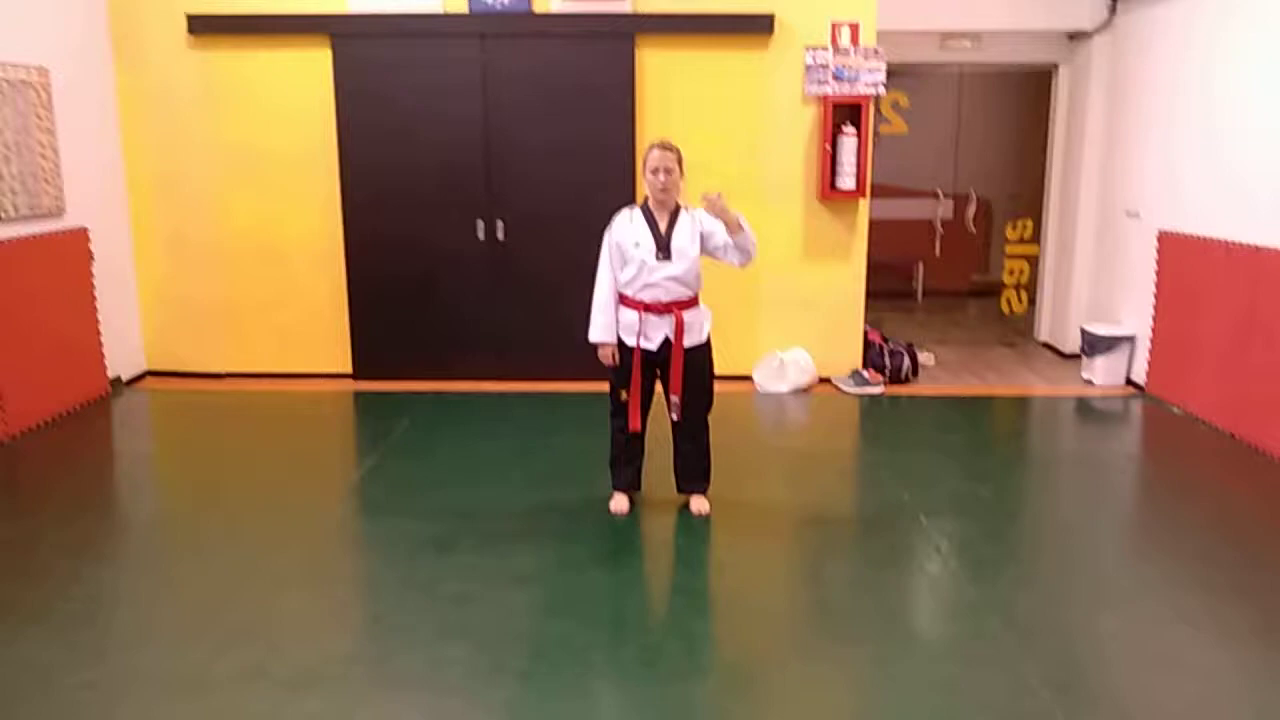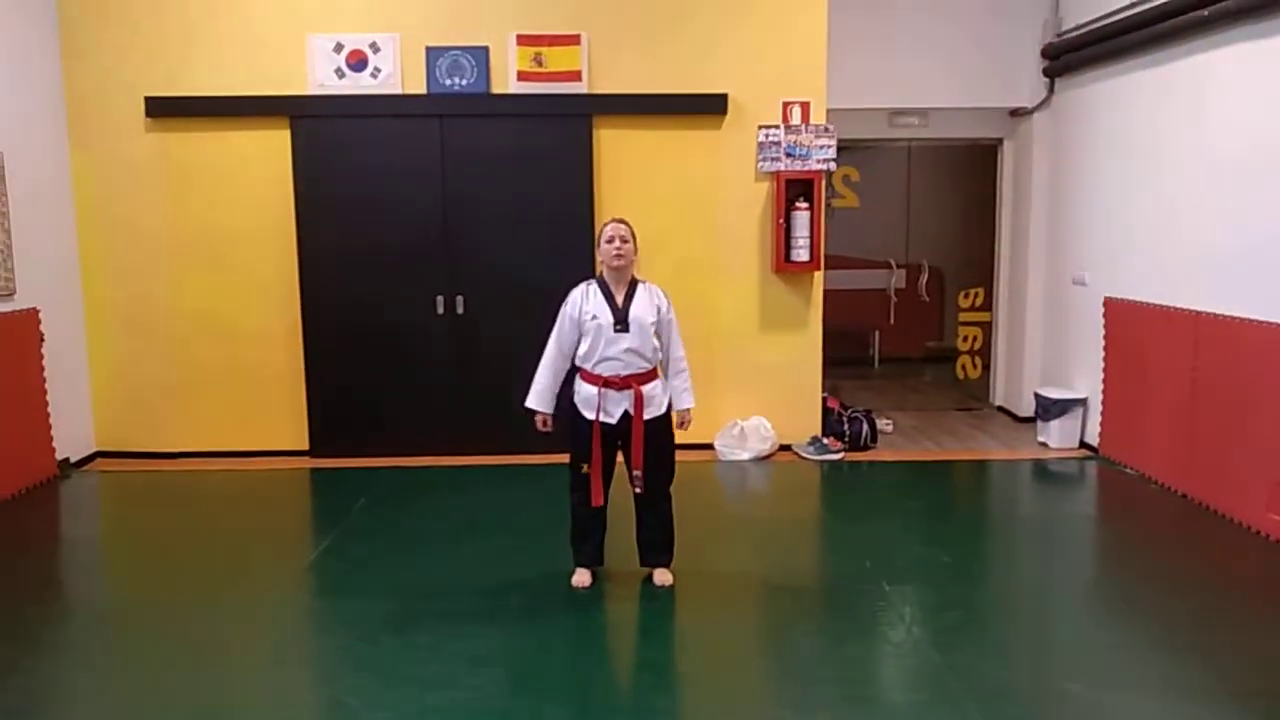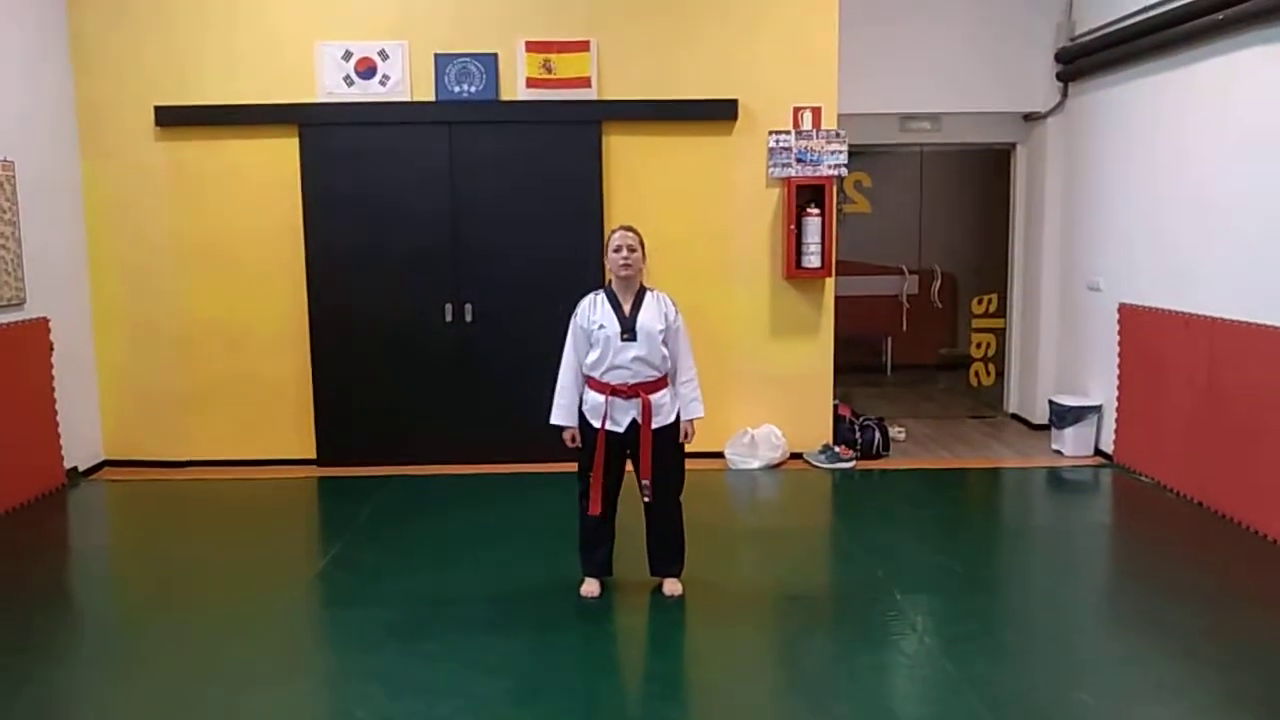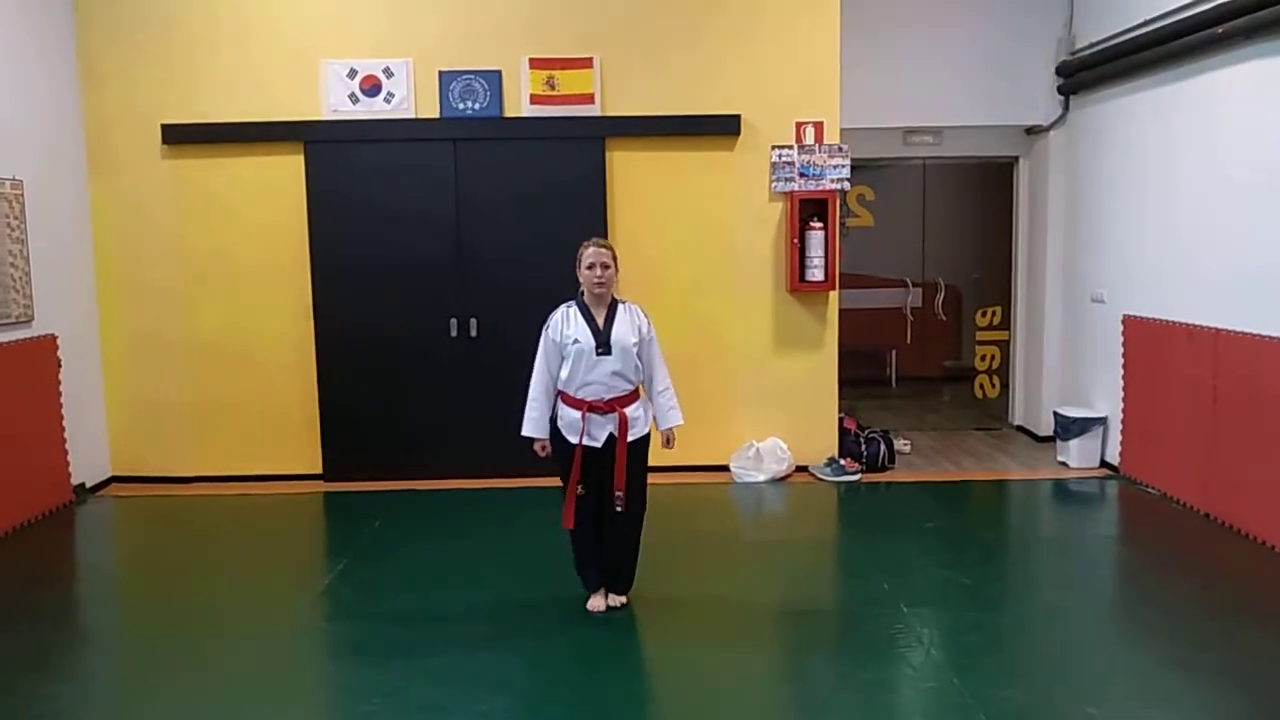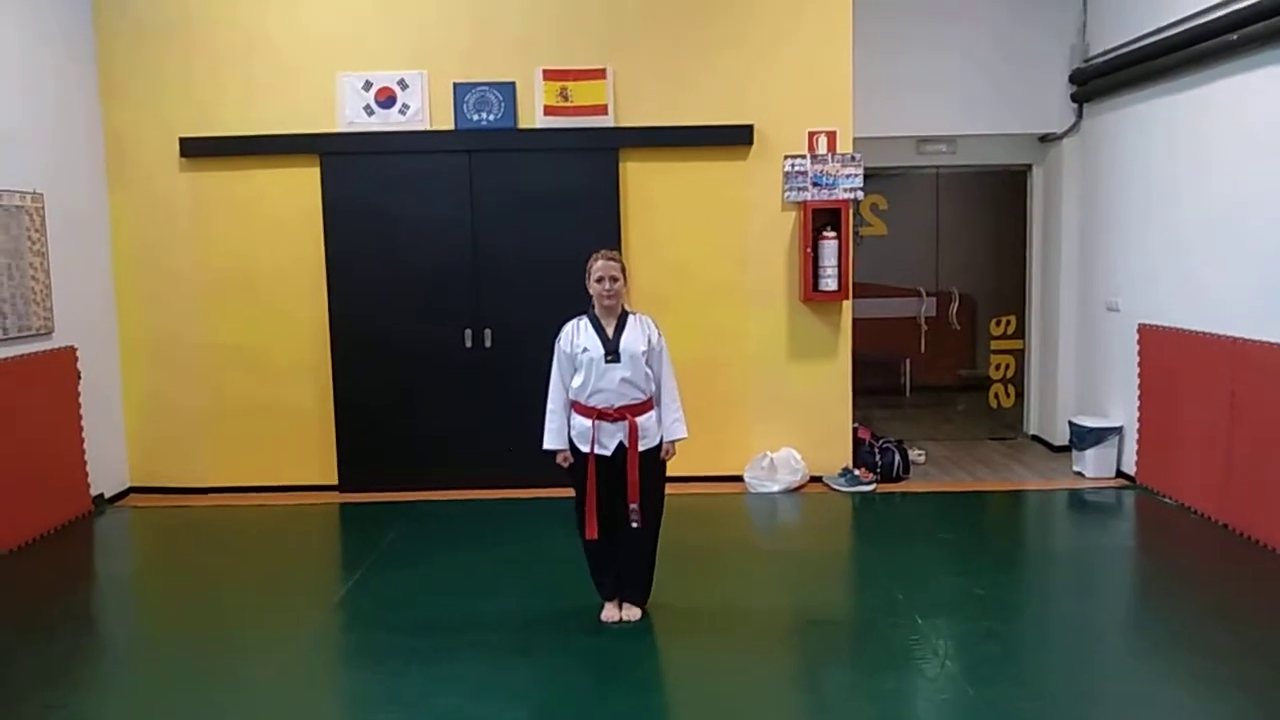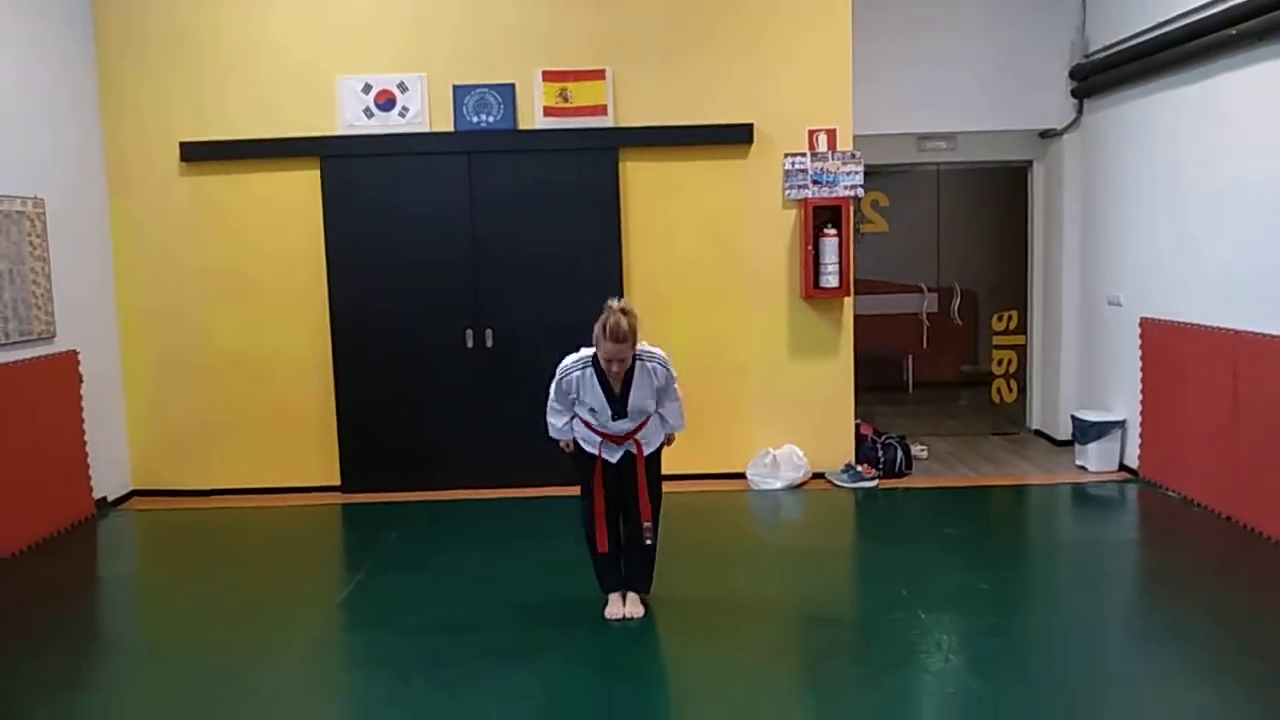
dt=0.7s
person 1, frame 1
left shoulder: (697, 221)
right shoulder: (623, 223)
left elbow: (742, 253)
right elbow: (607, 282)
left wrist: (728, 218)
right wrist: (604, 336)
left hip: (686, 330)
right hip: (635, 330)
left knee: (691, 414)
right knee: (628, 412)
left ankle: (695, 488)
right ankle: (623, 487)
person 1, frame 2
left shoulder: (654, 297)
right shoulder: (581, 297)
left elbow: (674, 353)
right elbow: (557, 352)
left wrist: (682, 401)
right wrist: (542, 402)
left hip: (646, 402)
right hip: (594, 402)
left knee: (653, 486)
right knee: (588, 486)
left ankle: (658, 561)
right ankle: (585, 562)
person 1, frame 3
left shoulder: (663, 306)
right shoulder: (589, 307)
left elbow: (682, 363)
right elbow: (572, 366)
left wrist: (688, 412)
right wrist: (567, 419)
left hip: (655, 411)
right hip: (602, 412)
left knee: (662, 495)
right knee: (596, 495)
left ankle: (668, 570)
right ankle: (594, 571)
person 1, frame 4
left shoulder: (635, 318)
right shoulder: (561, 320)
left elbow: (656, 373)
right elbow: (544, 378)
left wrist: (667, 419)
right wrist: (538, 430)
left hip: (626, 425)
right hip: (578, 427)
left knee: (625, 508)
right knee: (583, 510)
left ankle: (618, 584)
right ankle: (595, 585)
person 1, frame 5
left shoulder: (645, 328)
right shoulder: (572, 333)
left elbow: (665, 384)
right elbow: (559, 391)
left wrist: (670, 434)
right wrist: (559, 443)
left hip: (640, 436)
right hip: (590, 437)
left knee: (640, 519)
right knee: (596, 519)
left ankle: (633, 596)
right ankle: (610, 596)
person 1, frame 6
left shoulder: (655, 364)
right shoulder: (573, 370)
left elbow: (669, 399)
right elbow: (558, 404)
left wrist: (670, 427)
right wrist: (563, 434)
left hip: (641, 444)
right hip: (594, 445)
left knee: (642, 517)
right knee: (599, 517)
left ankle: (635, 591)
right ankle: (613, 591)
